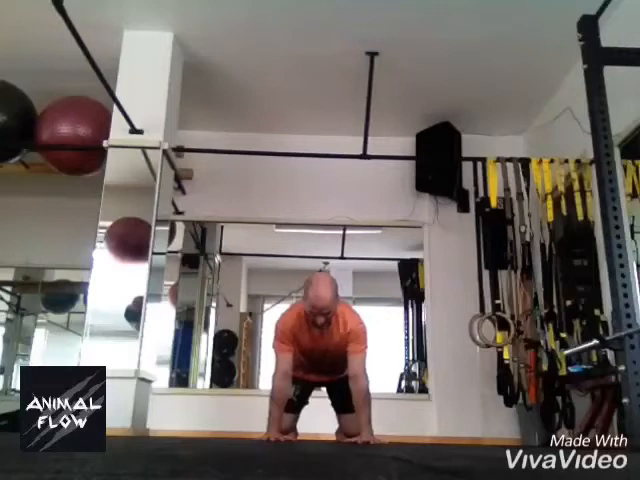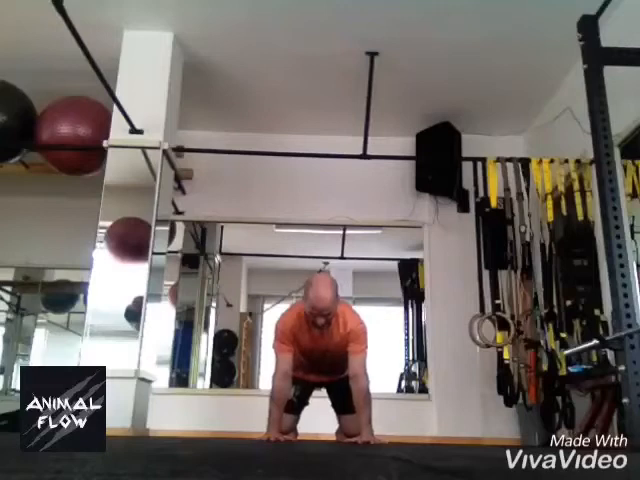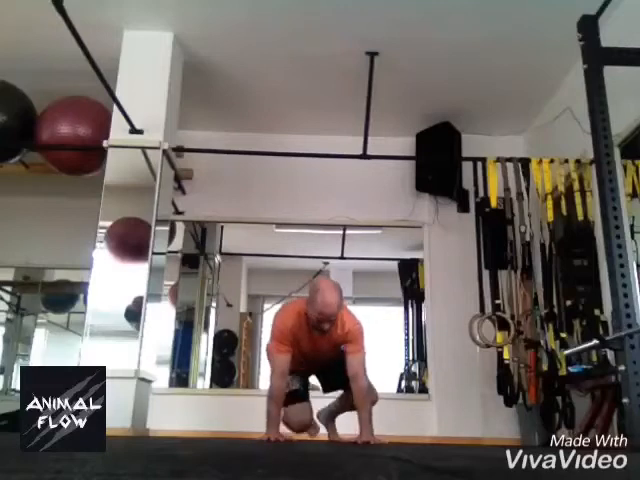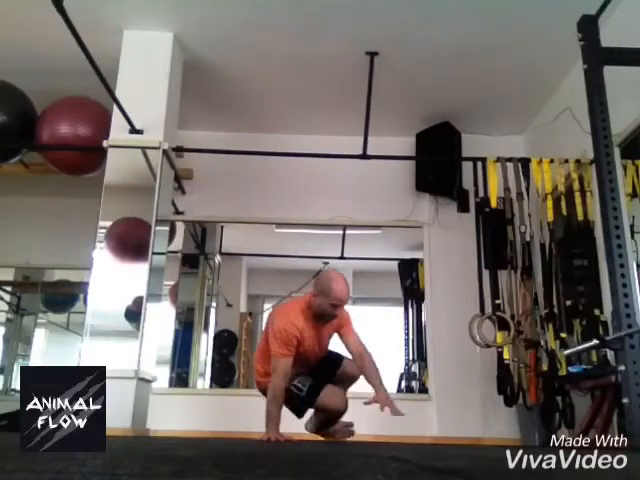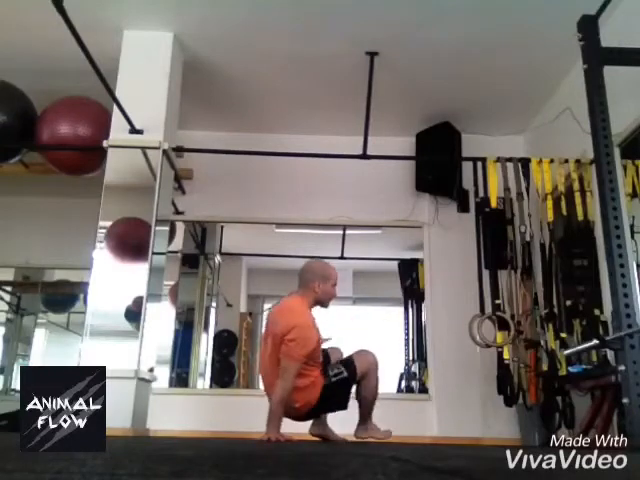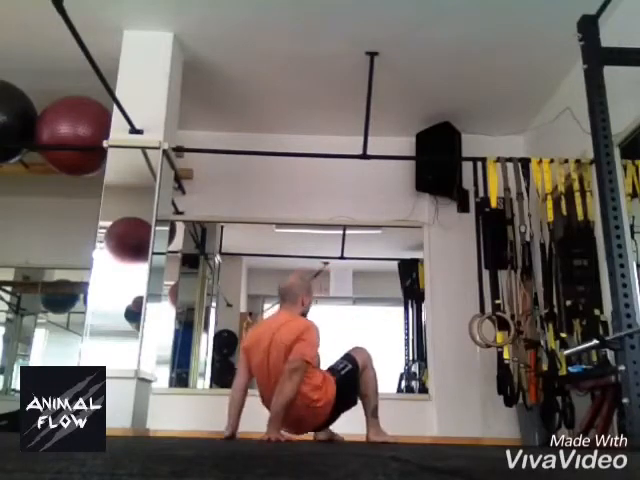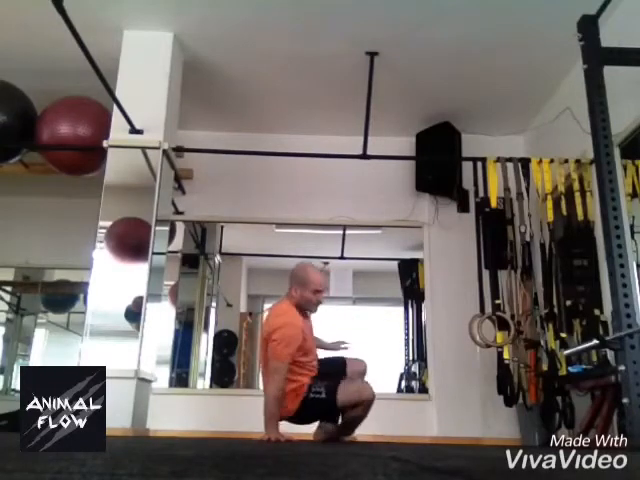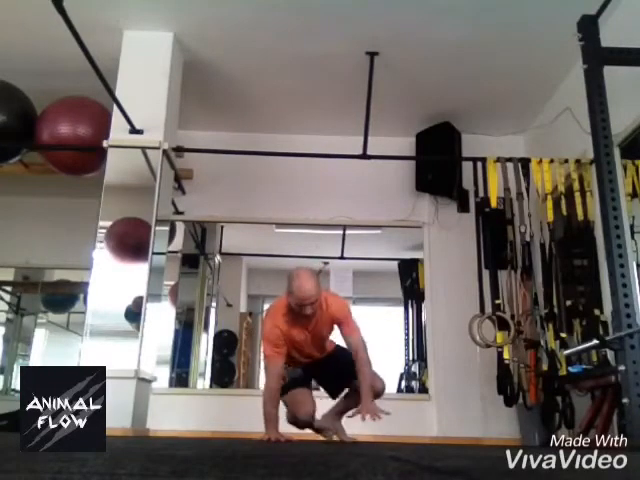
dt=0.4s
person 1, frame 1
left shoulder: (353, 324)
right shoulder: (288, 322)
left elbow: (358, 377)
right elbow: (282, 375)
left wrist: (366, 430)
right wrist: (272, 429)
left hip: (339, 373)
right hip: (301, 372)
left knee: (353, 432)
right knee: (283, 428)
left ankle: (342, 433)
right ankle: (291, 433)
person 1, frame 2
left shoulder: (353, 324)
right shoulder: (288, 322)
left elbow: (358, 376)
right elbow: (282, 375)
left wrist: (366, 430)
right wrist: (273, 429)
left hip: (340, 373)
right hip: (301, 372)
left knee: (354, 432)
right knee: (283, 430)
left ankle: (342, 432)
right ankle: (291, 433)
person 1, frame 3
left shoulder: (350, 325)
right shoulder: (286, 320)
left elbow: (357, 377)
right elbow: (278, 377)
left wrist: (366, 430)
right wrist: (272, 429)
left hip: (329, 358)
right hip: (291, 362)
left knee: (370, 397)
right knee: (300, 421)
left ankle: (328, 415)
right ankle: (305, 423)
person 1, frame 4
left shoulder: (336, 314)
right shoulder: (288, 321)
left elbow: (360, 352)
right elbow: (279, 378)
left wrist: (381, 391)
right wrist: (272, 430)
right hip: (273, 376)
left knee: (353, 368)
right knee: (338, 402)
left ankle: (319, 420)
right ankle: (317, 425)
person 1, frame 5
left shoulder: (285, 306)
right shoulder: (302, 323)
right elbow: (285, 379)
right wrist: (272, 429)
left hip: (284, 396)
right hip: (301, 400)
left knee: (335, 354)
right knee: (367, 359)
left ankle: (319, 424)
right ankle: (365, 427)
person 1, frame 6
left shoulder: (253, 333)
right shoulder: (305, 328)
left elbow: (239, 383)
right elbow: (289, 380)
left wrist: (231, 429)
right wrist: (272, 429)
right hip: (317, 409)
right knee: (362, 355)
left ankle: (321, 429)
right ankle: (374, 429)
person 1, frame 7
left shoulder: (300, 305)
right shoulder: (288, 323)
right elbow: (273, 379)
left wrist: (324, 345)
right wrist: (271, 429)
right hip: (296, 398)
left knee: (358, 367)
right knee: (365, 393)
left ankle: (328, 426)
right ankle: (335, 433)
person 1, frame 8
left shoulder: (334, 304)
right shoulder: (277, 318)
left elbow: (360, 351)
right elbow: (273, 377)
left wrist: (367, 401)
right wrist: (271, 429)
left hip: (326, 352)
right hip: (292, 361)
left knee: (376, 387)
right knee: (303, 414)
left ankle: (333, 416)
right ankle: (310, 421)
